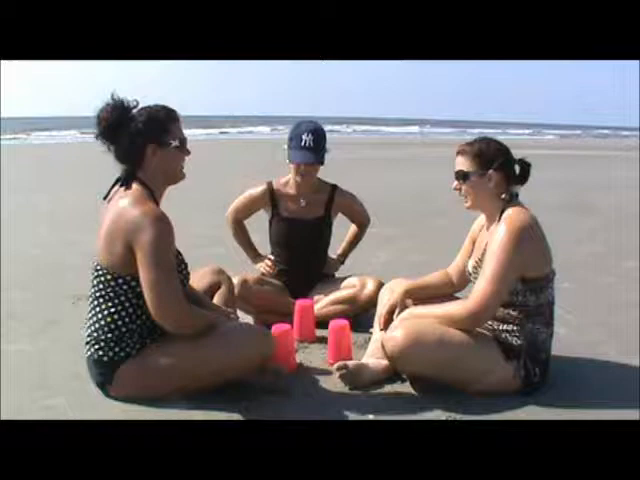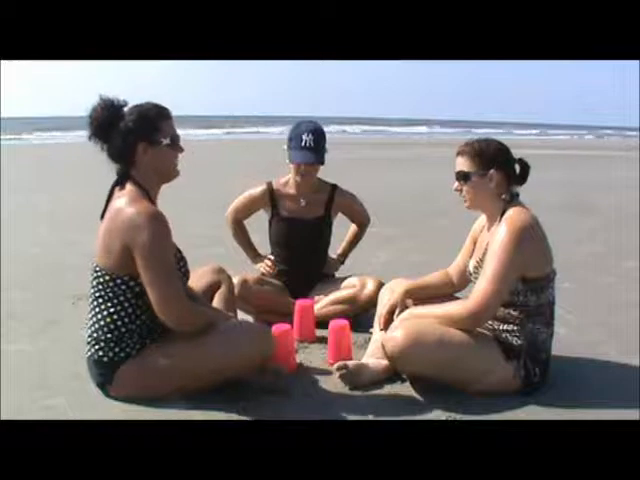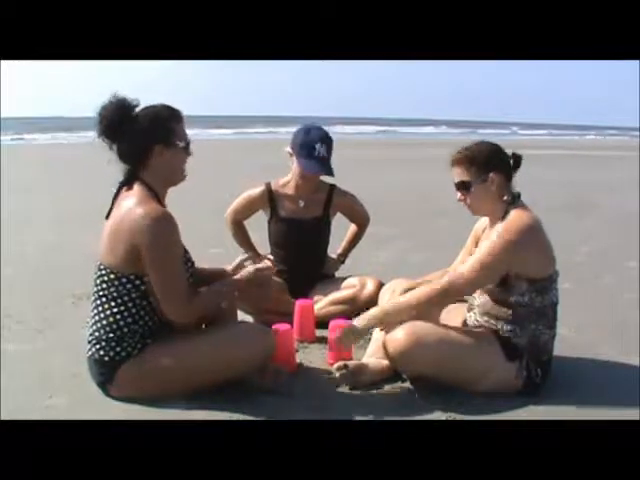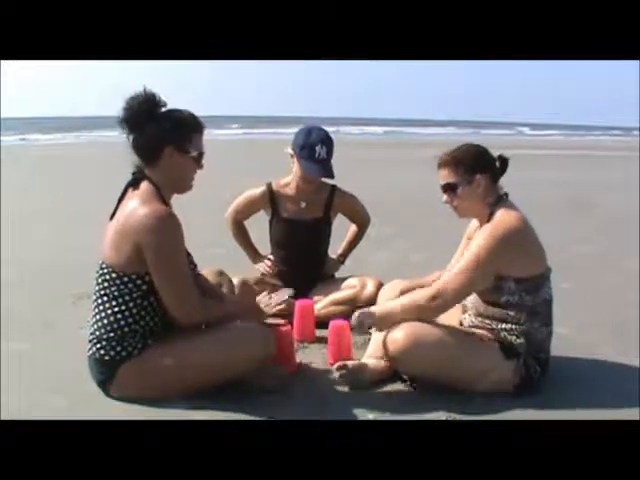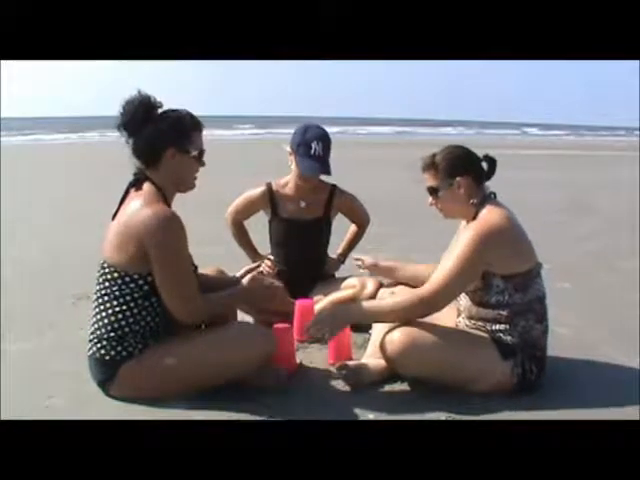
dt=0.5s
person 1, frame 1
left shoulder: (127, 196)
right shoulder: (148, 218)
left elbow: (172, 284)
right elbow: (173, 318)
left wrist: (217, 315)
right wrist: (222, 319)
left hip: (120, 347)
right hip: (125, 366)
left knee: (216, 277)
right knee: (257, 342)
left ankle: (222, 358)
person 1, frame 2
left shoulder: (127, 199)
right shoulder: (144, 217)
left elbow: (169, 286)
right elbow: (177, 316)
left wrist: (216, 318)
right wrist: (221, 318)
left hip: (121, 347)
right hip: (126, 366)
left knee: (217, 275)
right knee: (258, 340)
left ankle: (222, 361)
person 1, frame 3
left shoulder: (132, 197)
right shoulder: (153, 218)
right elbow: (182, 312)
left wrist: (228, 278)
right wrist: (237, 284)
left hip: (120, 347)
right hip: (126, 366)
left knee: (218, 283)
right knee: (260, 341)
left ankle: (223, 358)
person 1, frame 4
left shoulder: (139, 198)
right shoulder: (156, 218)
left elbow: (184, 282)
right elbow: (188, 312)
left wrist: (236, 305)
right wrist: (243, 309)
left hip: (124, 347)
right hip: (127, 366)
left knee: (218, 279)
right knee: (260, 342)
left ankle: (223, 361)
person 1, frame 5
left shoulder: (141, 198)
right shoulder: (160, 219)
left elbow: (182, 284)
right elbow: (188, 310)
left wrist: (233, 284)
right wrist: (244, 297)
left hip: (124, 348)
right hip: (127, 366)
left knee: (216, 277)
right knee: (261, 342)
left ankle: (223, 361)
person 2, frame 1
left shoulder: (513, 227)
right shoulder: (486, 221)
left elbow: (474, 313)
right elbow: (453, 277)
left wrist: (412, 313)
right wrist: (404, 291)
left hip: (516, 359)
right hip: (487, 330)
left knee: (401, 338)
right knee: (394, 290)
left ankle: (385, 364)
right ankle: (374, 363)
person 2, frame 2
left shoulder: (514, 227)
right shoulder: (488, 221)
left elbow: (475, 313)
right elbow: (454, 277)
left wrist: (413, 314)
right wrist: (404, 291)
left hip: (516, 358)
right hip: (488, 330)
left knee: (401, 337)
right knee: (394, 290)
left ankle: (384, 363)
right ankle: (376, 363)
person 2, frame 3
left shoulder: (513, 230)
right shoulder: (491, 221)
left elbow: (446, 289)
right elbow: (454, 278)
left wrist: (371, 318)
right wrist: (401, 295)
left hip: (518, 357)
left knee: (403, 339)
right knee: (398, 289)
left ankle: (383, 363)
right ankle: (376, 363)
person 2, frame 4
left shoulder: (501, 231)
right shoulder: (483, 221)
left elbow: (438, 298)
right elbow: (449, 280)
left wrist: (375, 315)
right wrist: (401, 290)
left hip: (515, 358)
left knee: (402, 340)
right knee: (396, 291)
left ankle: (383, 365)
right ankle: (375, 363)
person 2, frame 5
left shoulder: (485, 229)
right shoulder: (478, 217)
left elbow: (427, 301)
right elbow: (439, 281)
left wrist: (349, 312)
right wrist: (383, 268)
left hip: (511, 357)
left knee: (399, 343)
right knee: (392, 294)
left ankle: (378, 364)
right ankle: (373, 363)
person 3, frame 1
left shoulder: (336, 198)
right shoulder: (268, 194)
left elbow: (362, 221)
right elbow: (233, 217)
left wrist: (340, 258)
right wrist: (256, 258)
left hip: (320, 287)
right hip: (278, 285)
left knee: (373, 288)
right knee: (236, 287)
left ankle: (282, 317)
right ankle: (329, 311)
person 3, frame 2
left shoulder: (336, 197)
right shoulder: (268, 194)
left elbow: (363, 221)
right elbow: (233, 217)
left wrist: (340, 258)
right wrist: (256, 258)
left hip: (320, 285)
right hip: (278, 285)
left knee: (373, 289)
right knee: (236, 287)
left ankle: (282, 318)
right ankle: (333, 311)
person 3, frame 3
left shoulder: (335, 197)
right shoulder: (267, 195)
left elbow: (362, 221)
right elbow: (233, 218)
left wrist: (340, 257)
right wrist: (255, 258)
left hip: (319, 285)
right hip: (278, 285)
left knee: (373, 289)
left ankle: (287, 317)
right ankle: (331, 311)
person 3, frame 4
left shoulder: (336, 198)
right shoulder: (268, 195)
left elbow: (363, 222)
right elbow: (233, 218)
left wrist: (340, 258)
right wrist: (256, 258)
left hip: (320, 286)
right hip: (279, 285)
left knee: (373, 289)
left ankle: (288, 317)
right ankle: (330, 311)
person 3, frame 5
left shoulder: (336, 198)
right shoulder: (267, 195)
left elbow: (362, 221)
right elbow: (233, 217)
left wrist: (340, 258)
right wrist: (256, 258)
left hip: (320, 286)
left knee: (372, 289)
